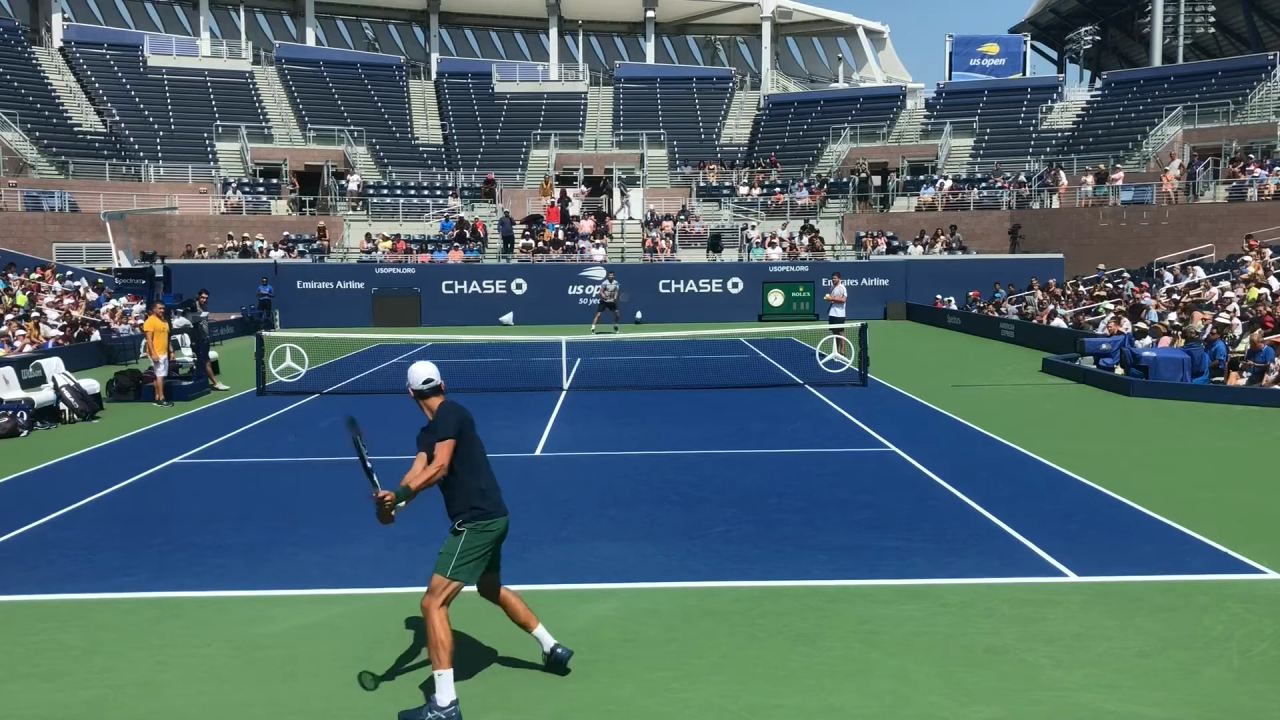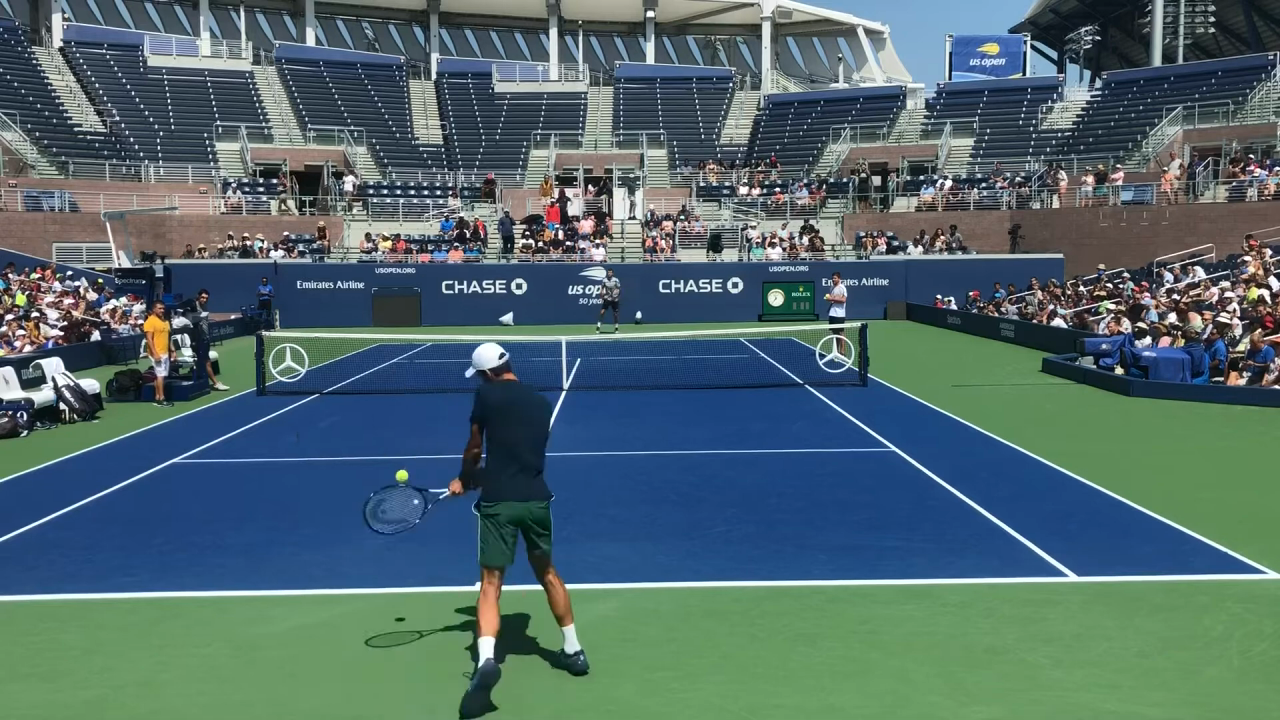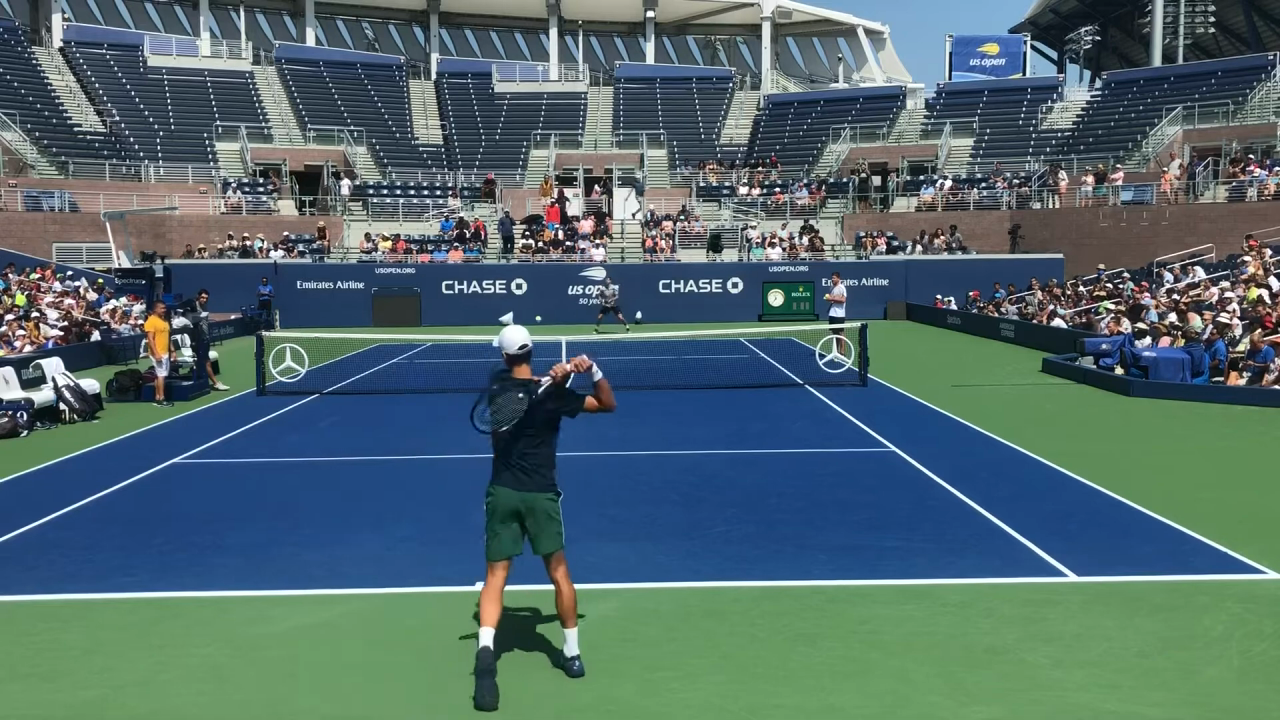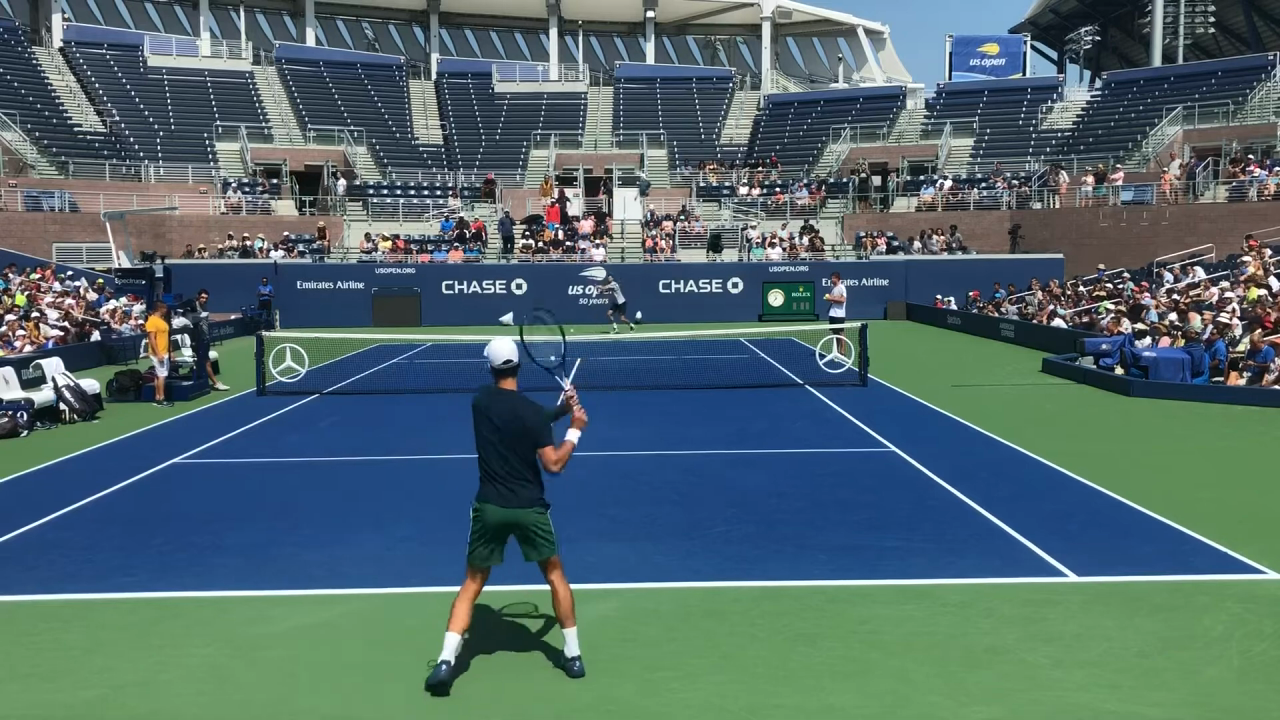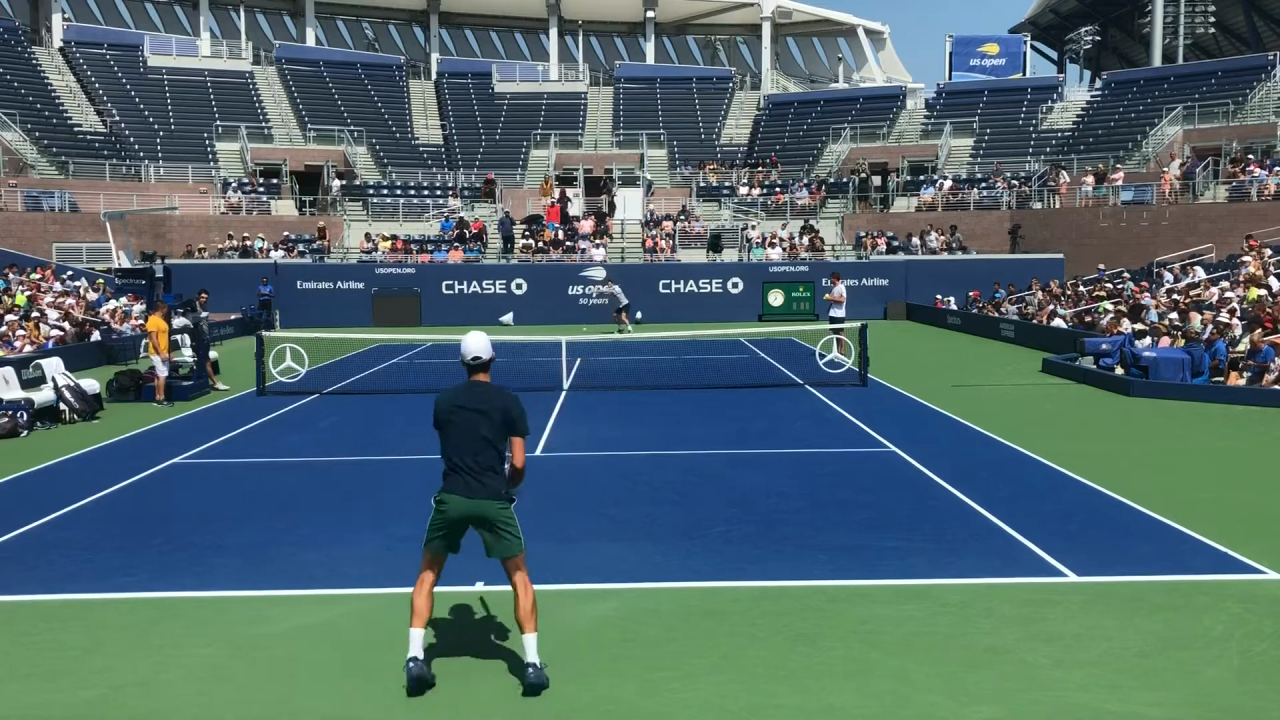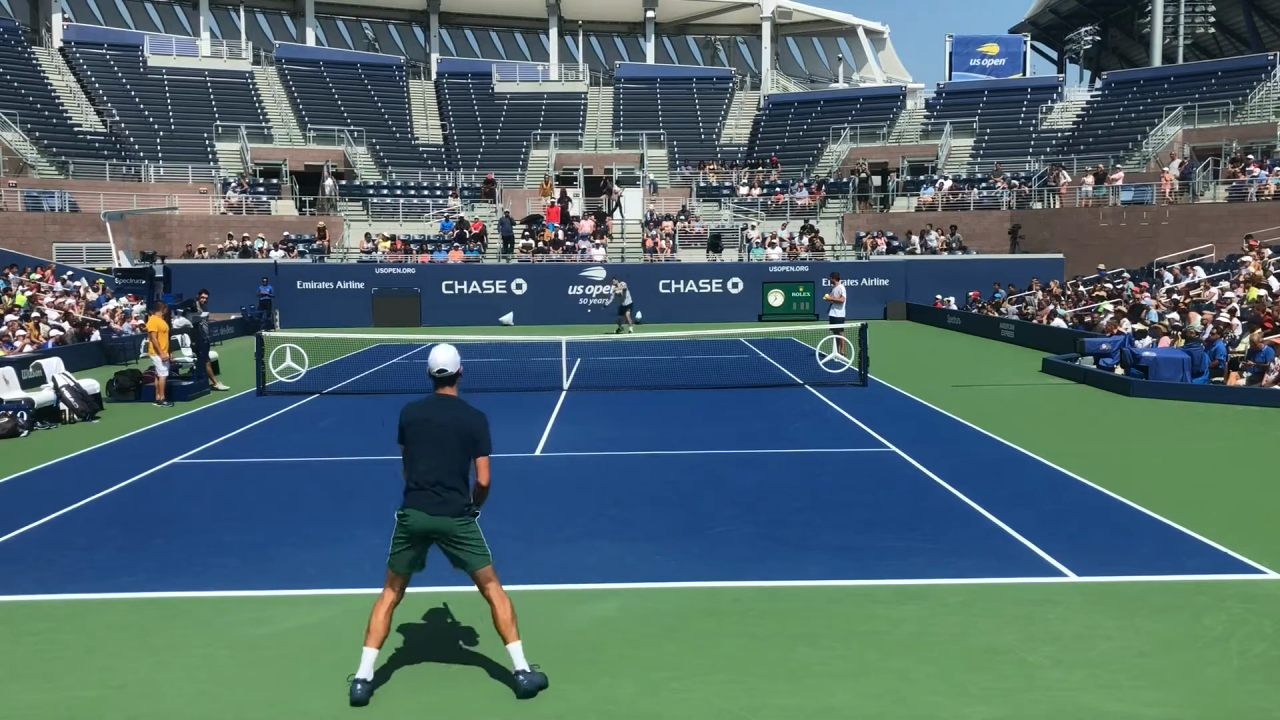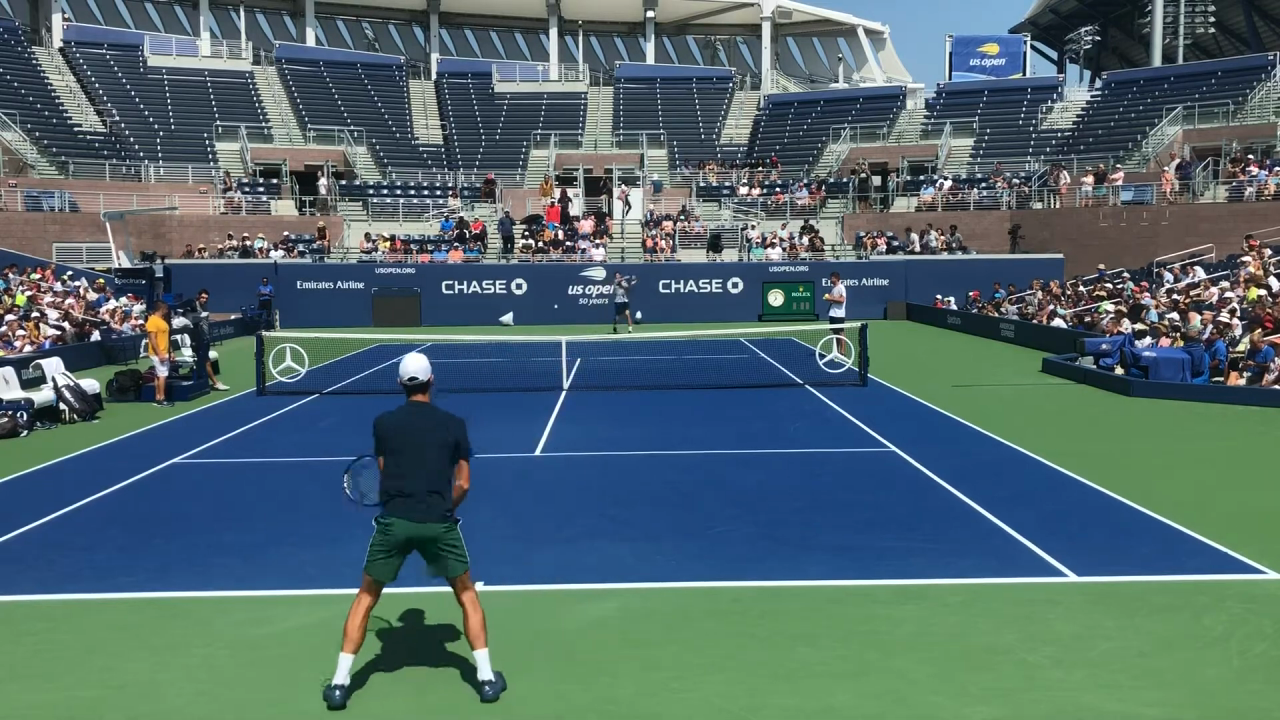
dt=0.3s
person 1, frame 1
left shoulder: (452, 414)
right shoulder: (427, 433)
left elbow: (439, 468)
right elbow: (417, 473)
left wrist: (398, 496)
right wrist: (393, 500)
left hip: (477, 523)
right hip: (490, 518)
left knee: (433, 604)
right knee: (492, 589)
right ankle: (554, 649)
person 1, frame 2
left shoulder: (485, 395)
right shoulder: (538, 399)
left elbow: (473, 452)
left wrist: (465, 479)
right wrist: (471, 480)
left hip: (499, 504)
right hip: (536, 500)
left knee: (489, 588)
right knee: (548, 575)
left ankle: (486, 661)
right ankle: (573, 651)
person 1, frame 3
left shoulder: (498, 382)
right shoulder: (555, 397)
right elbow: (609, 405)
left wrist: (558, 373)
right wrist: (592, 369)
left hip: (503, 493)
right hip: (542, 495)
left knee: (495, 579)
right knee: (559, 574)
left ankle: (487, 647)
right ankle: (572, 654)
person 1, frame 4
left shoulder: (479, 399)
right shoulder: (533, 412)
right elbow: (554, 465)
left wrist: (560, 408)
right wrist: (574, 433)
left hip: (488, 507)
right hip: (529, 508)
left knee: (471, 585)
right knee: (556, 577)
left ankle: (445, 662)
right ankle: (573, 656)
person 1, frame 5
left shoulder: (443, 401)
right shoulder: (509, 402)
right elbow: (518, 464)
right wrist: (509, 486)
left hip: (451, 500)
right hip: (494, 501)
left knee: (427, 575)
right knee: (519, 578)
left ankle: (416, 659)
right ankle: (532, 665)
person 1, frame 6
left shoulder: (408, 413)
right shoulder: (475, 419)
left elbow: (407, 469)
right elbow: (483, 481)
right wrist: (472, 507)
left hip: (413, 515)
right hip: (456, 517)
left knee: (390, 594)
right knee: (493, 590)
left ankle: (363, 679)
right ankle: (522, 671)
person 1, frame 7
left shoulder: (383, 423)
right shoulder: (453, 424)
left elbow: (385, 475)
right elbow: (462, 485)
left hip: (393, 521)
right hip: (438, 522)
left knee: (365, 598)
right knee: (467, 596)
left ankle: (340, 684)
right ankle: (486, 679)
